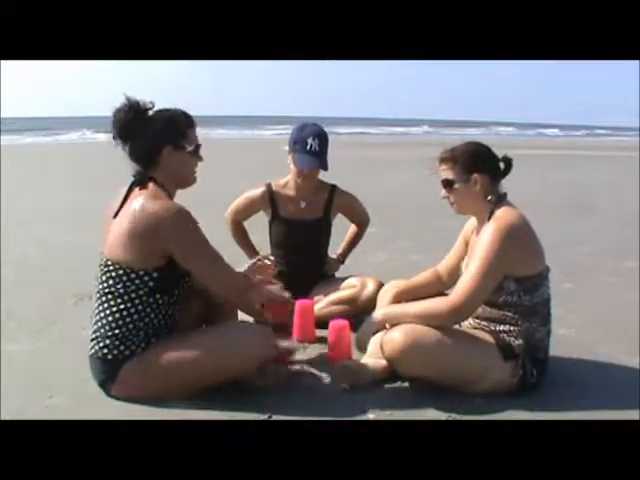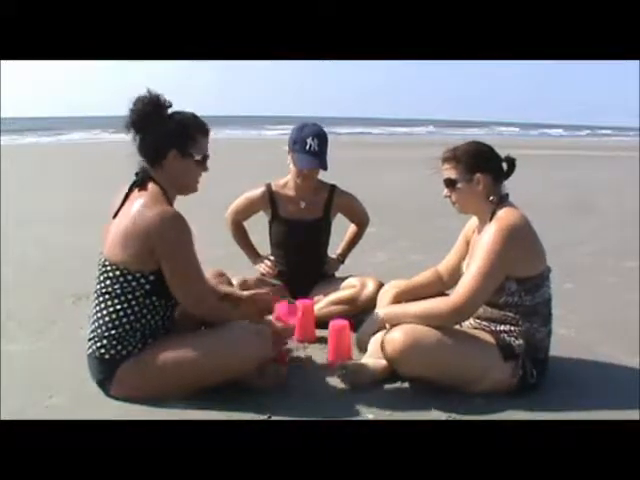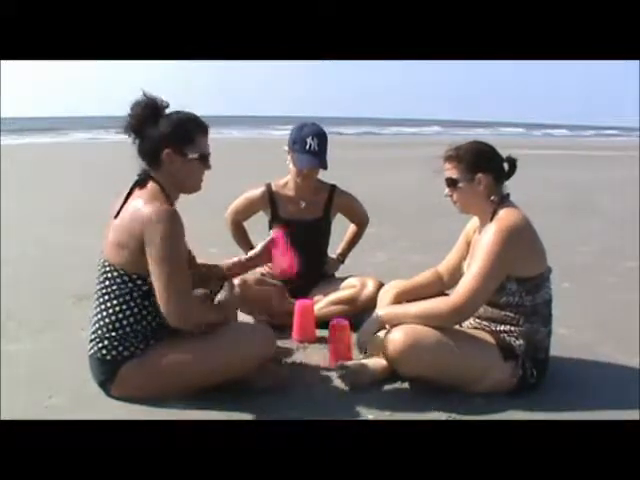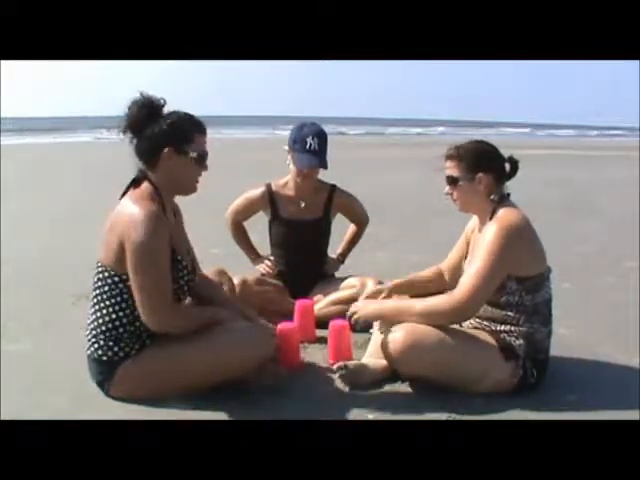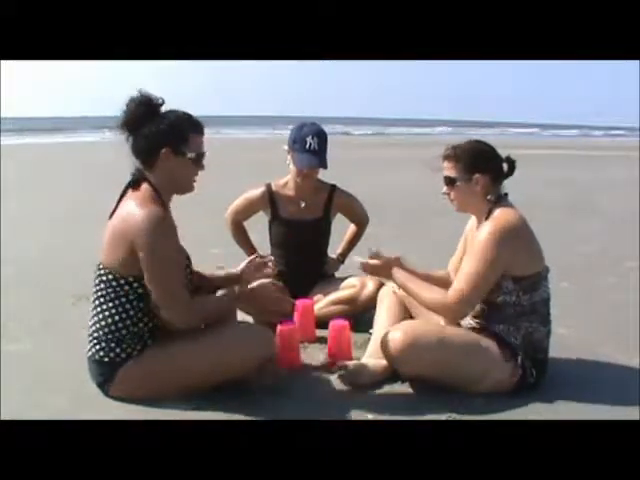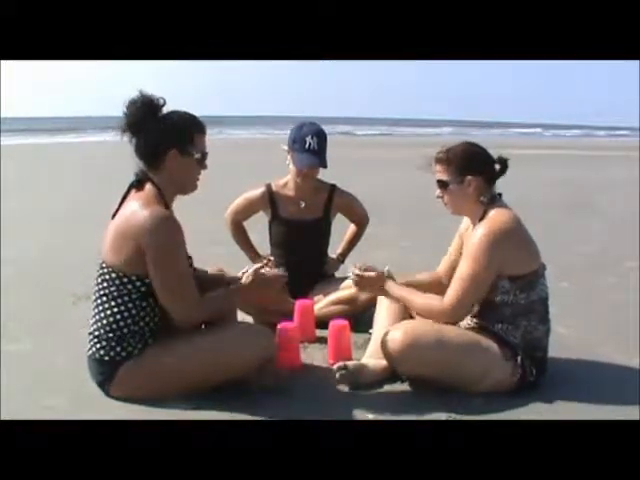
dt=0.3s
person 1, frame 1
left shoulder: (136, 197)
right shoulder: (168, 214)
left elbow: (189, 277)
right elbow: (227, 287)
left wrist: (245, 282)
right wrist: (268, 293)
left hip: (120, 351)
right hip: (128, 367)
left knee: (215, 279)
right knee: (262, 341)
person 1, frame 2
left shoulder: (137, 198)
right shoulder: (164, 219)
left elbow: (189, 286)
right elbow: (199, 305)
left wrist: (239, 297)
right wrist: (252, 319)
left hip: (122, 350)
right hip: (126, 367)
left knee: (218, 280)
right knee: (259, 342)
person 1, frame 3
left shoulder: (147, 201)
right shoulder: (159, 215)
left elbow: (191, 274)
right elbow: (180, 313)
left wrist: (248, 261)
right wrist: (224, 312)
left hip: (140, 339)
right hip: (127, 366)
left knee: (218, 284)
right knee: (260, 341)
person 1, frame 4
left shoulder: (166, 209)
right shoulder: (145, 217)
left elbow: (196, 281)
right elbow: (159, 318)
left wrist: (250, 319)
right wrist: (220, 315)
left hip: (137, 345)
right hip: (124, 366)
left knee: (219, 278)
right knee: (258, 343)
left ankle: (220, 365)
person 1, frame 5
left shoulder: (140, 200)
right shoulder: (151, 220)
left elbow: (179, 282)
right elbow: (180, 315)
left wrist: (232, 280)
right wrist: (239, 298)
left hip: (129, 348)
right hip: (126, 367)
left knee: (222, 289)
right knee: (260, 342)
left ankle: (225, 361)
person 1, frame 6
left shoulder: (141, 200)
right shoulder: (156, 220)
left elbow: (181, 282)
right elbow: (187, 312)
left wrist: (235, 283)
right wrist: (243, 291)
left hip: (127, 348)
right hip: (126, 367)
left knee: (219, 280)
right knee: (260, 342)
left ankle: (224, 360)
person 2, frame 1
left shoulder: (502, 227)
right shoulder: (479, 221)
left elbow: (457, 308)
right elbow: (442, 275)
left wrist: (385, 314)
right wrist: (396, 295)
left hip: (512, 357)
right hip: (482, 328)
left knee: (399, 341)
right knee: (392, 291)
left ankle: (384, 364)
right ankle: (376, 362)
person 2, frame 2
left shoulder: (503, 228)
right shoulder: (480, 222)
left elbow: (457, 309)
right elbow: (443, 275)
left wrist: (385, 314)
right wrist: (395, 295)
left hip: (512, 358)
right hip: (484, 329)
left knee: (400, 341)
right knee: (392, 290)
left ankle: (382, 362)
right ankle: (376, 362)
person 2, frame 3
left shoulder: (504, 228)
right shoulder: (480, 222)
left elbow: (457, 309)
right elbow: (443, 275)
left wrist: (384, 315)
right wrist: (395, 295)
left hip: (513, 358)
right hip: (483, 330)
left knee: (401, 341)
right knee: (391, 290)
left ankle: (382, 361)
right ankle: (376, 362)
person 2, frame 4
left shoulder: (503, 228)
right shoulder: (481, 221)
left elbow: (459, 308)
right elbow: (445, 274)
left wrist: (383, 309)
right wrist: (392, 288)
left hip: (513, 356)
right hip: (484, 329)
left knee: (401, 341)
right knee: (396, 295)
left ankle: (384, 363)
right ankle: (375, 362)
person 2, frame 5
left shoulder: (497, 228)
right shoulder: (480, 221)
left elbow: (454, 305)
right elbow: (453, 281)
left wrist: (395, 274)
right wrist: (401, 271)
left hip: (513, 356)
right hip: (482, 329)
left knee: (400, 340)
right knee: (393, 292)
left ankle: (385, 363)
right ankle: (374, 363)
person 2, frame 6
left shoulder: (492, 230)
right shoulder: (474, 221)
left elbow: (452, 310)
right elbow: (442, 279)
left wrist: (387, 287)
right wrist: (390, 283)
left hip: (513, 357)
right hip: (484, 330)
left knee: (400, 340)
right knee: (392, 293)
left ankle: (383, 365)
right ankle: (374, 363)
person 3, frame 1
left shoulder: (336, 198)
right shoulder: (267, 195)
left elbow: (362, 221)
right elbow: (233, 218)
left wrist: (340, 257)
right wrist: (255, 258)
left hip: (320, 286)
right hip: (279, 285)
left knee: (372, 289)
right ankle: (325, 312)
person 3, frame 2
left shoulder: (335, 198)
right shoulder: (267, 196)
left elbow: (362, 221)
right elbow: (233, 218)
left wrist: (339, 257)
right wrist: (256, 258)
left hip: (319, 285)
right hip: (279, 286)
left knee: (372, 289)
right knee: (239, 288)
right ankle: (331, 311)
person 3, frame 3
left shoulder: (335, 198)
right shoulder: (267, 195)
left elbow: (361, 221)
right elbow: (233, 218)
left wrist: (340, 257)
left hip: (319, 285)
left knee: (372, 289)
left ankle: (289, 317)
right ankle: (327, 311)
person 3, frame 4
left shoulder: (335, 198)
right shoulder: (267, 195)
left elbow: (361, 221)
right elbow: (233, 218)
left wrist: (340, 257)
right wrist: (255, 258)
left hip: (319, 285)
right hip: (279, 286)
left knee: (371, 289)
right knee: (239, 287)
left ankle: (286, 315)
right ankle: (328, 311)
person 3, frame 5
left shoulder: (336, 198)
right shoulder: (267, 196)
left elbow: (361, 221)
right elbow: (233, 218)
left wrist: (339, 258)
left hip: (319, 286)
left knee: (372, 287)
right ankle: (327, 311)
person 3, frame 6
left shoulder: (335, 198)
right shoulder: (267, 196)
left elbow: (361, 221)
right elbow: (232, 218)
left wrist: (340, 257)
right wrist: (255, 258)
left hip: (319, 286)
left ankle: (290, 316)
